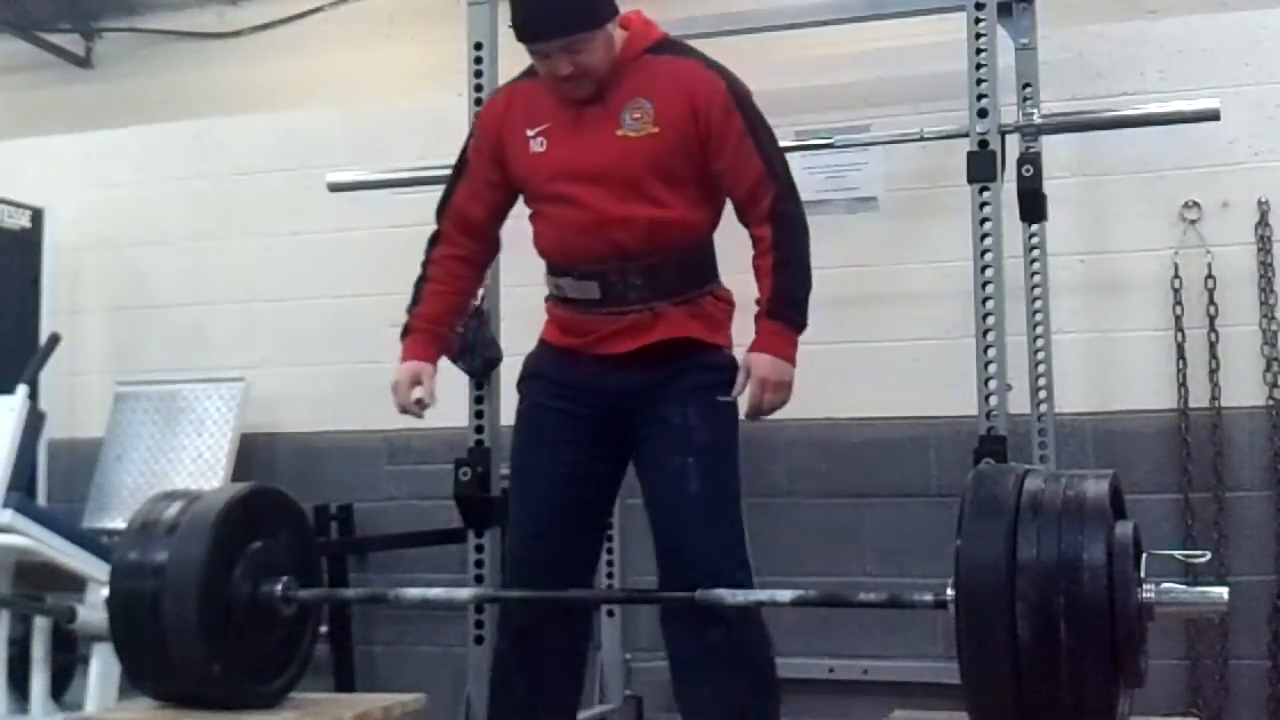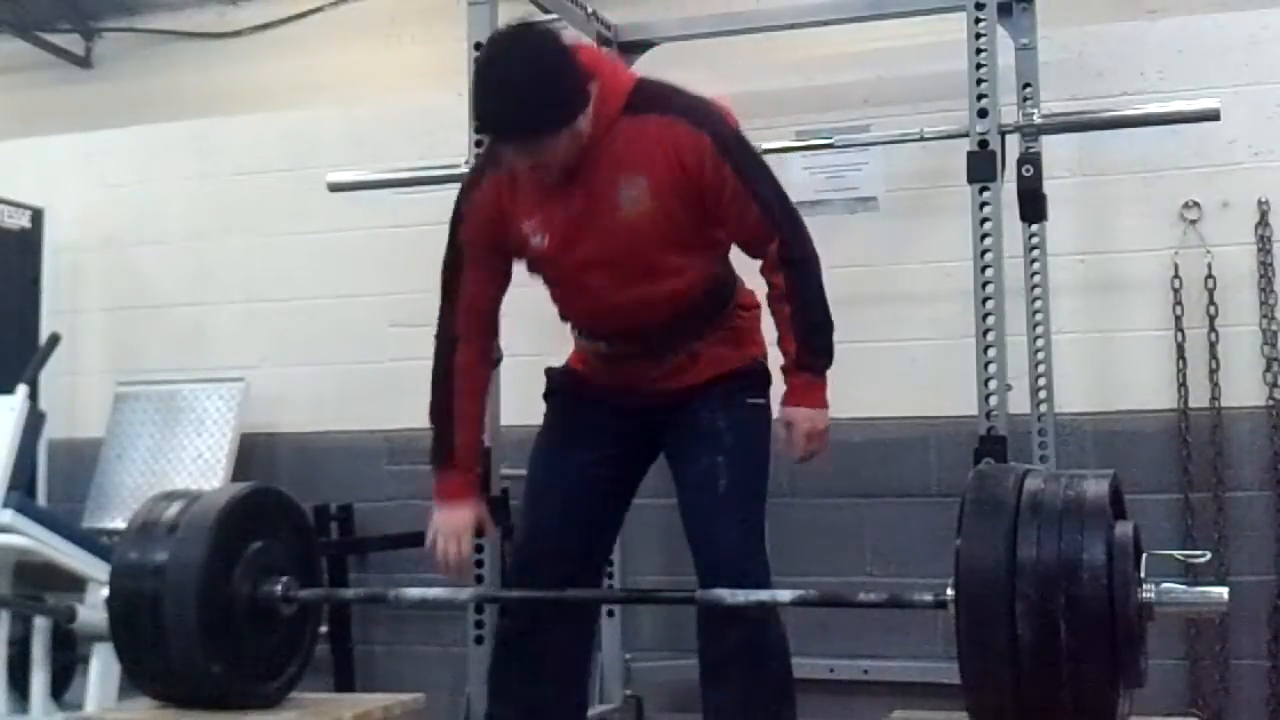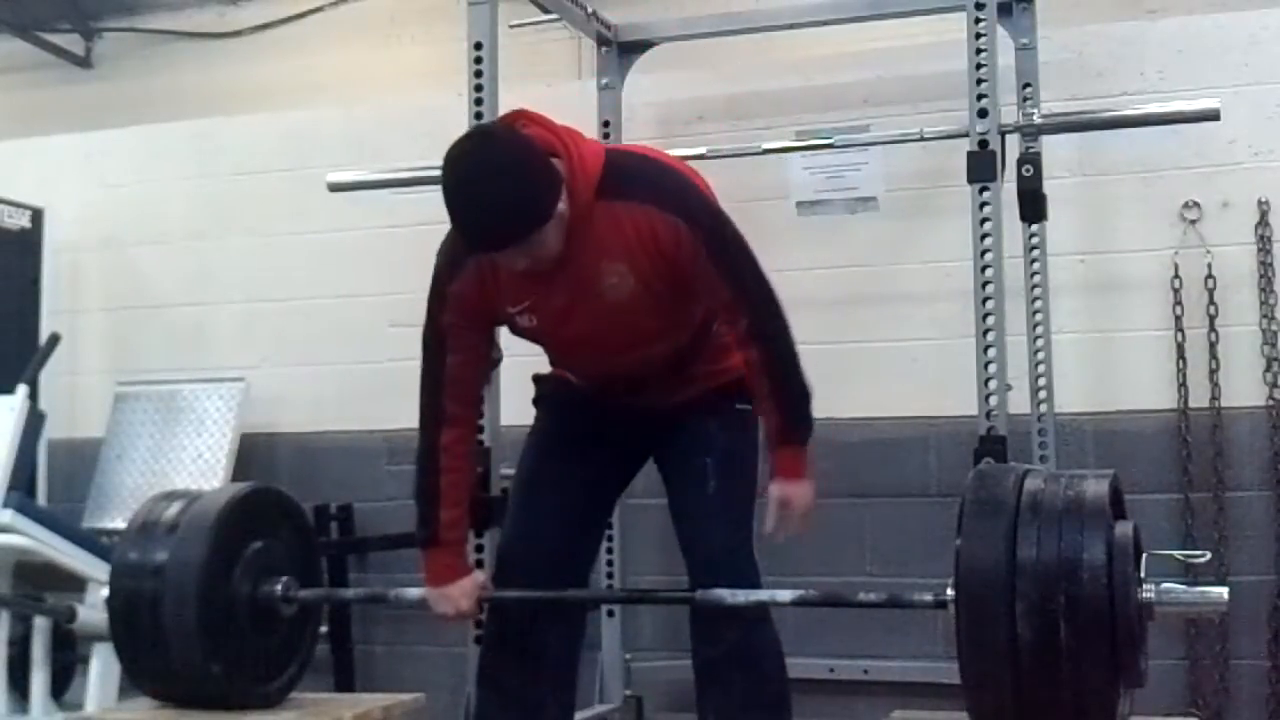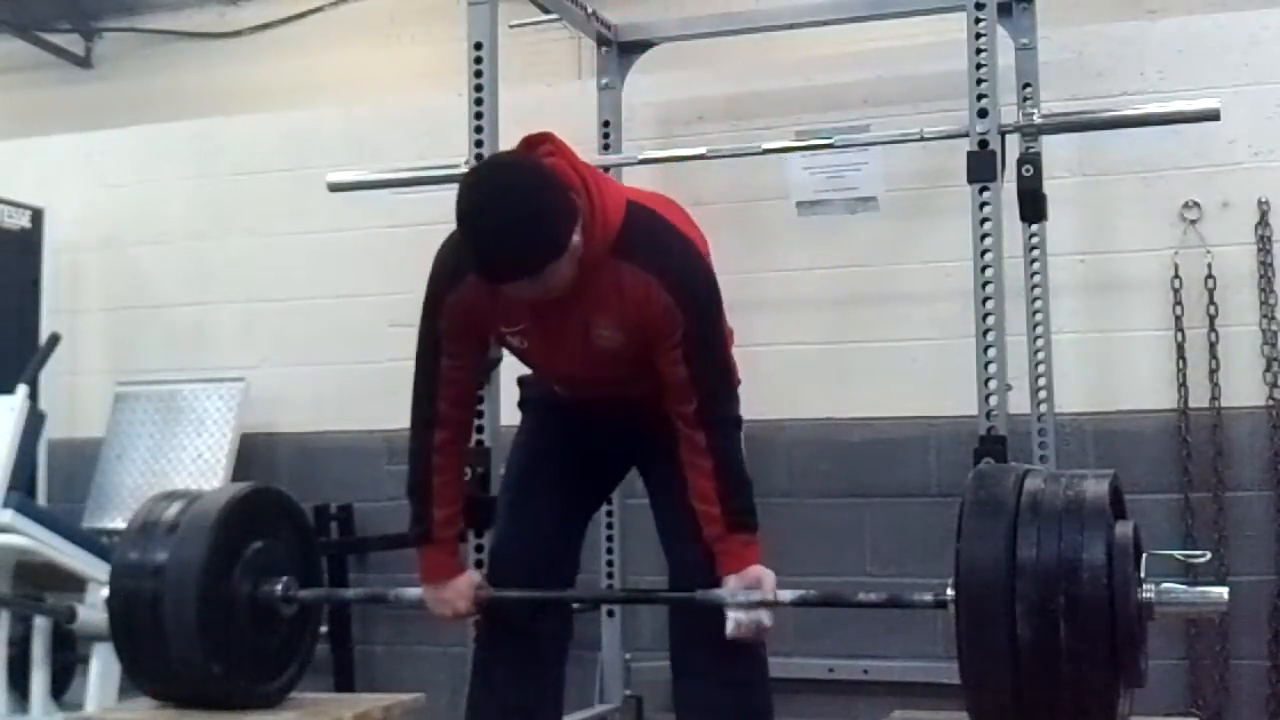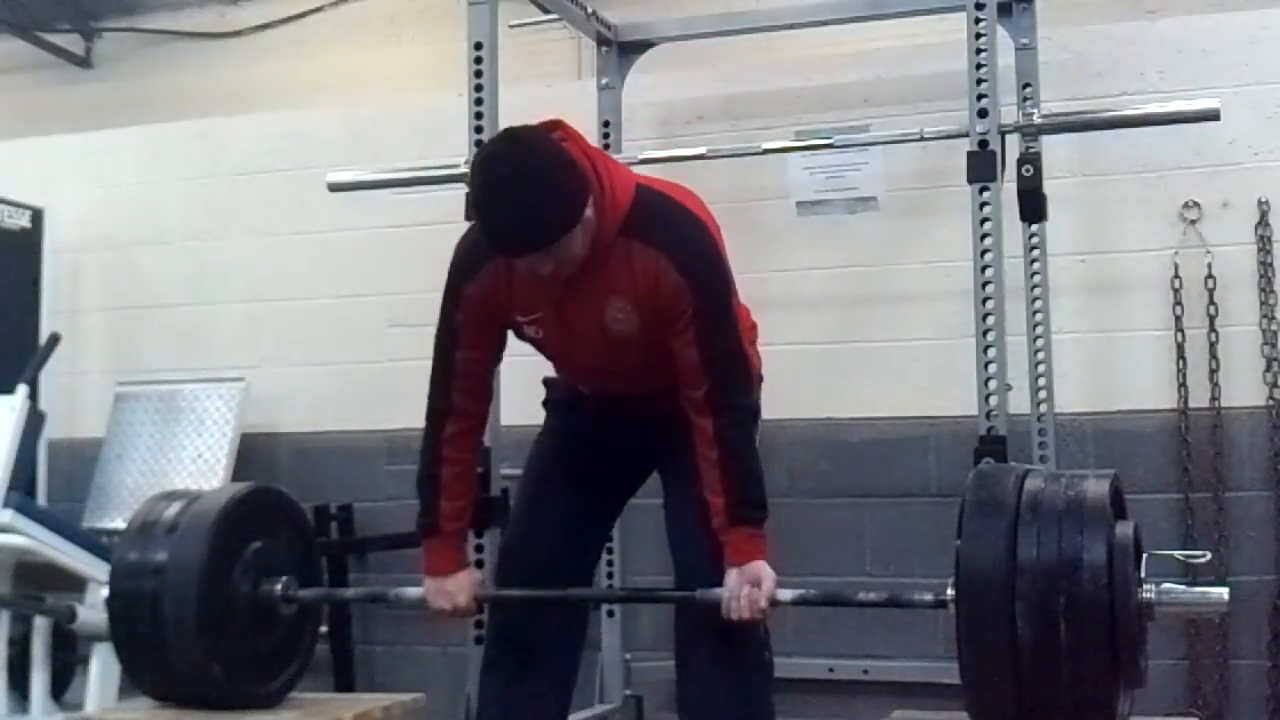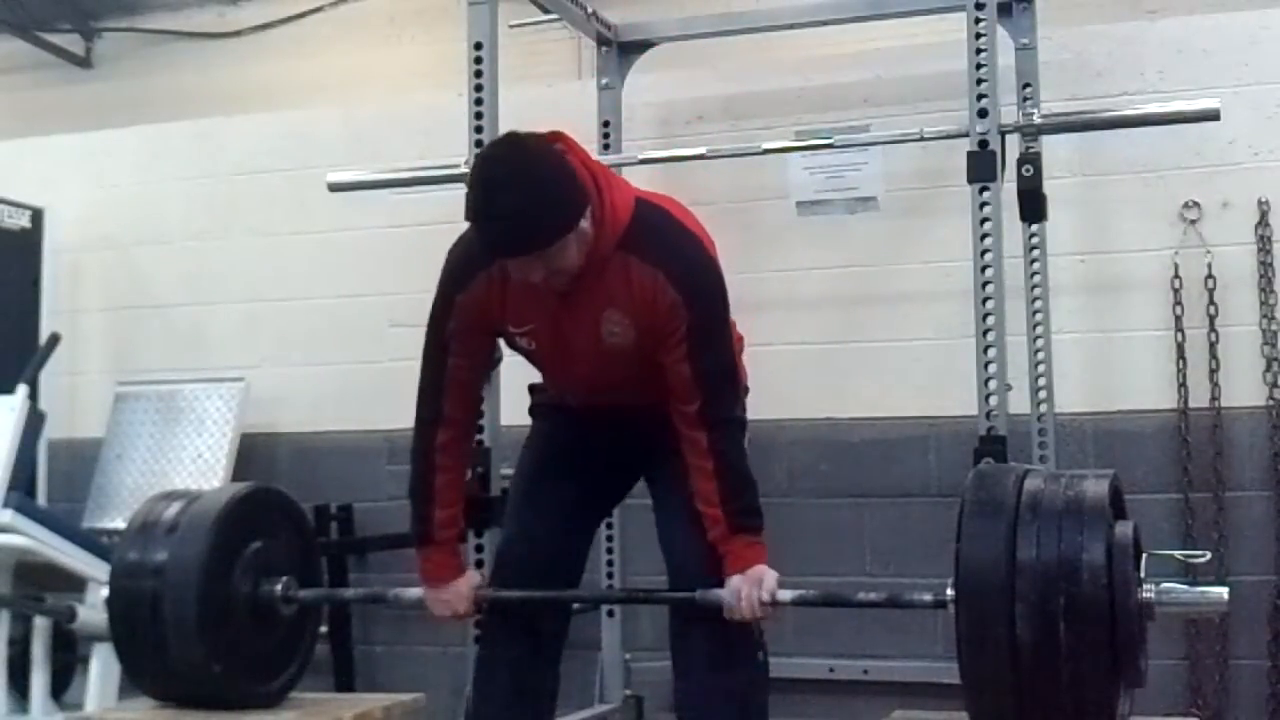
dt=0.5s
person 1, frame 1
left shoulder: (696, 85)
right shoulder: (508, 112)
left elbow: (773, 210)
right elbow: (462, 237)
left wrist: (777, 336)
right wrist: (422, 345)
left hip: (682, 363)
right hip: (567, 367)
left knee: (704, 575)
right knee: (536, 577)
person 1, frame 2
left shoulder: (684, 130)
right shoulder: (492, 189)
left elbow: (782, 246)
right elbow: (466, 331)
left wrist: (806, 382)
right wrist: (455, 485)
left hip: (713, 382)
right hip: (594, 391)
left knee: (731, 581)
right knee: (539, 583)
person 1, frame 3
left shoulder: (656, 198)
right shoulder: (466, 266)
left elbow: (754, 319)
right elbow: (450, 404)
left wrist: (789, 452)
right wrist: (445, 559)
left hip: (702, 397)
right hip: (583, 403)
left knee: (727, 589)
right knee: (524, 588)
person 1, frame 4
left shoulder: (661, 252)
right shoulder: (461, 272)
left elbow: (705, 415)
right elbow: (442, 409)
left wrist: (737, 552)
right wrist: (439, 558)
left hip: (673, 405)
right hip: (564, 409)
left knee: (710, 590)
right knee: (514, 591)
person 1, frame 5
left shoulder: (673, 235)
right shoulder: (480, 263)
left elbow: (722, 400)
right elbow: (458, 402)
left wrist: (744, 545)
right wrist: (444, 552)
left hip: (692, 405)
right hip: (588, 407)
left knee: (717, 592)
right knee: (526, 586)
person 1, frame 6
left shoulder: (670, 252)
right shoulder: (473, 269)
left elbow: (709, 414)
right elbow: (445, 407)
left wrist: (742, 550)
right wrist: (440, 557)
left hip: (677, 415)
right hip: (573, 417)
left knee: (709, 592)
right knee: (516, 594)
